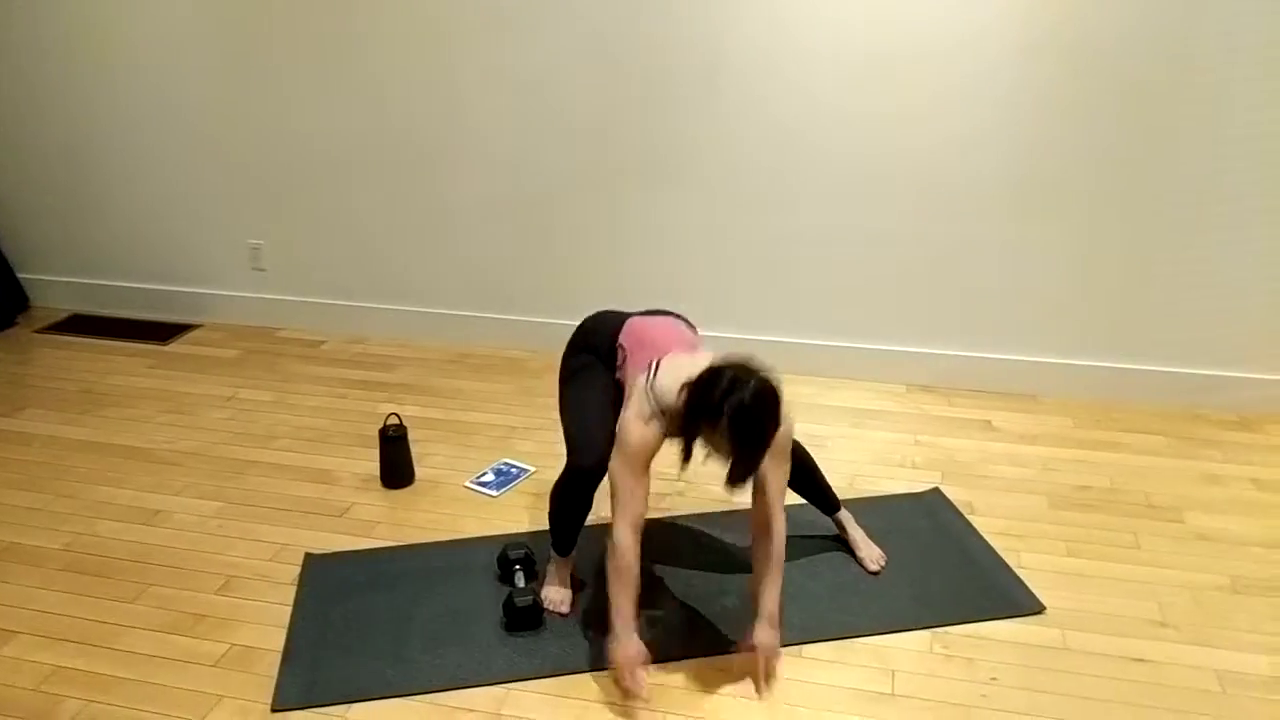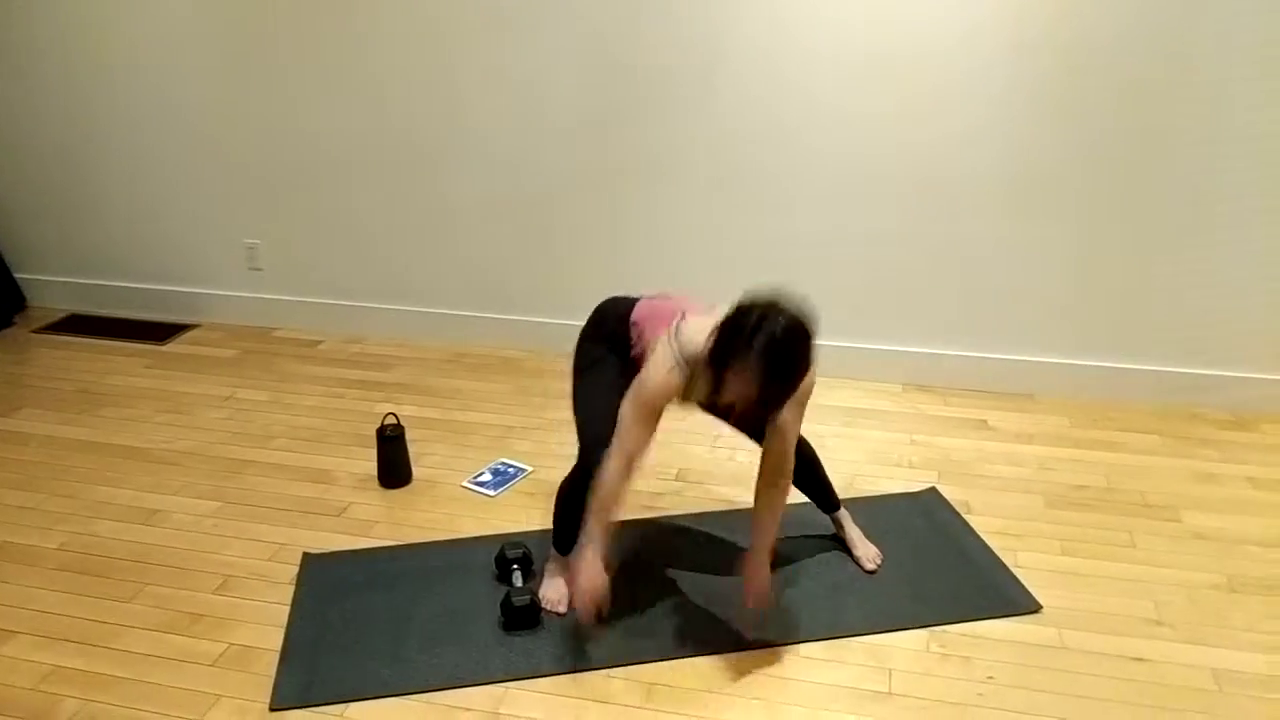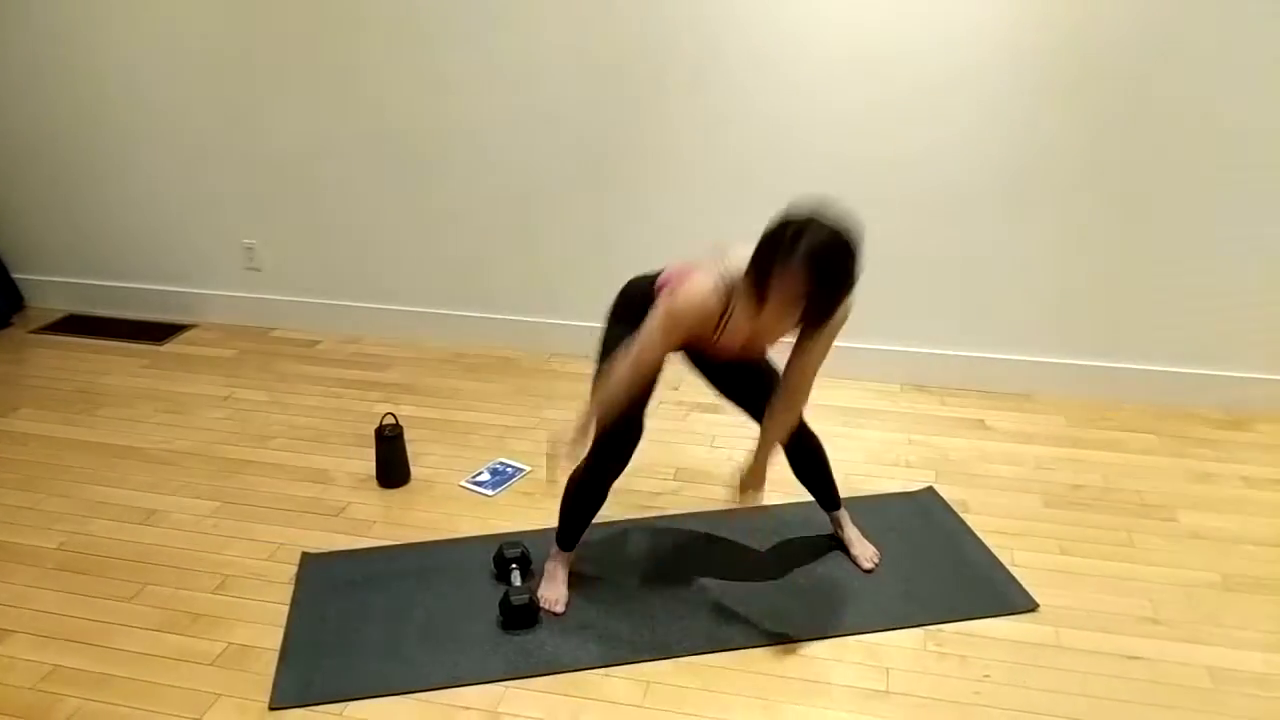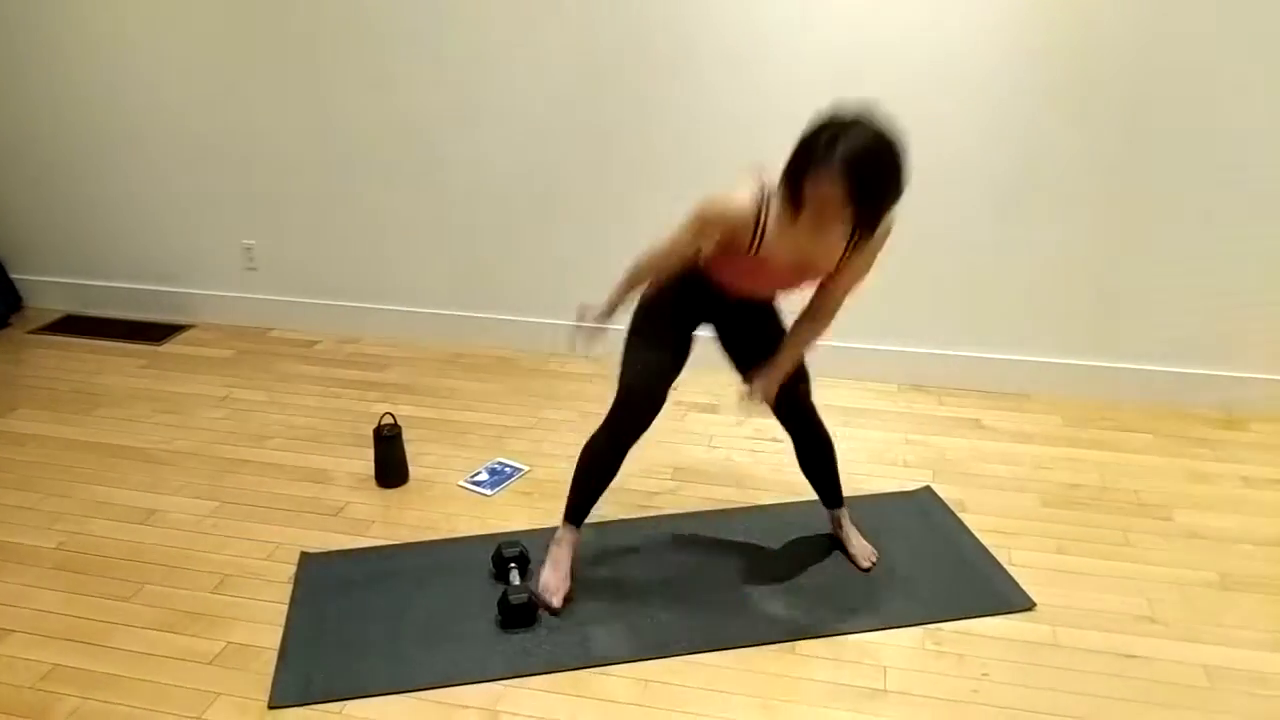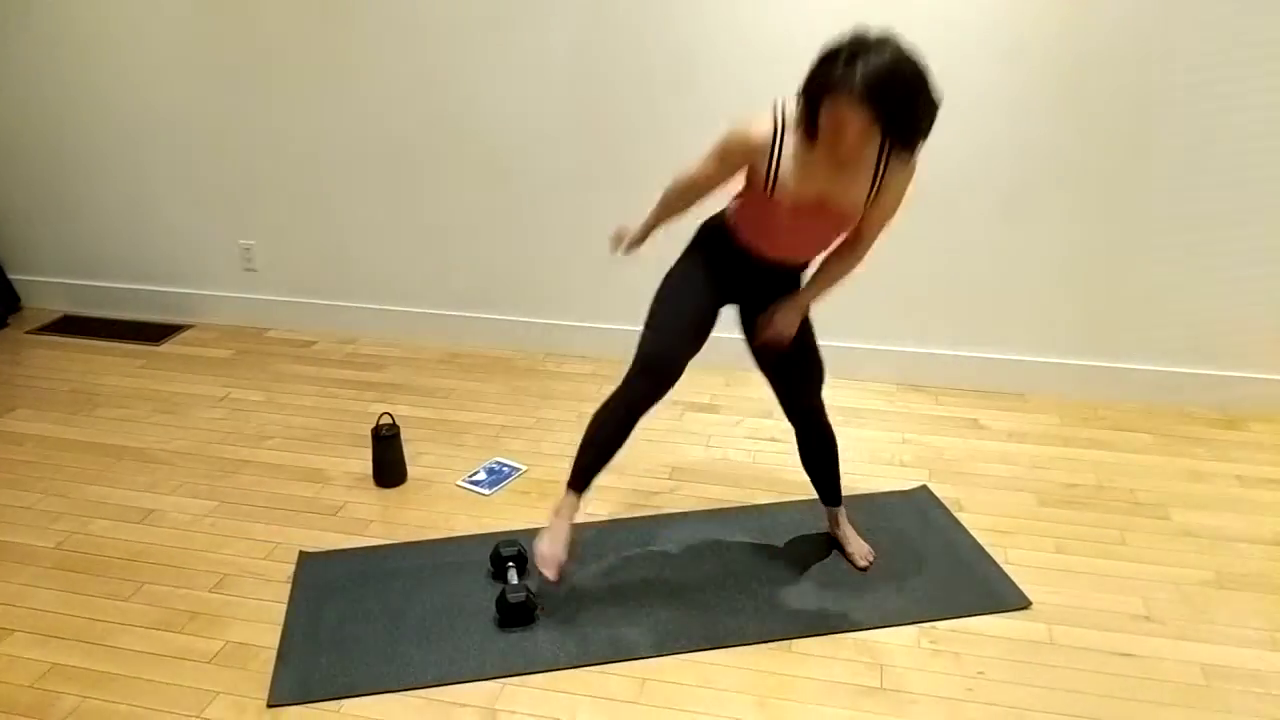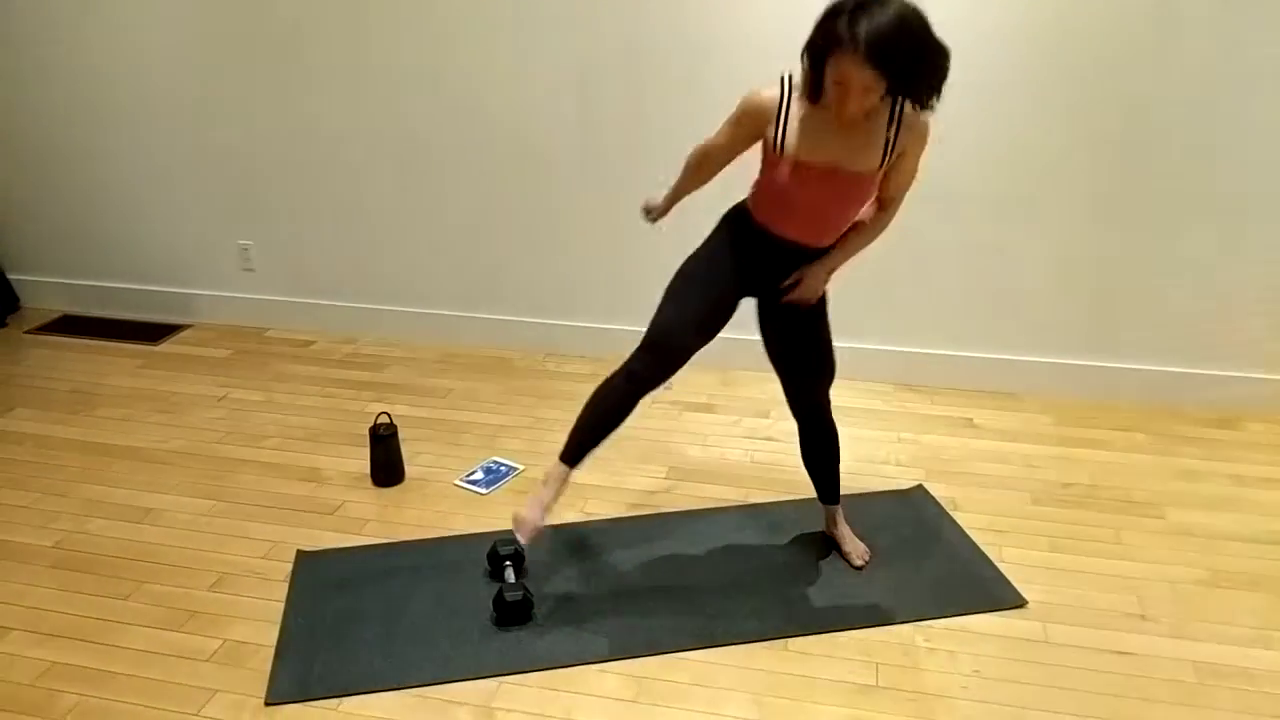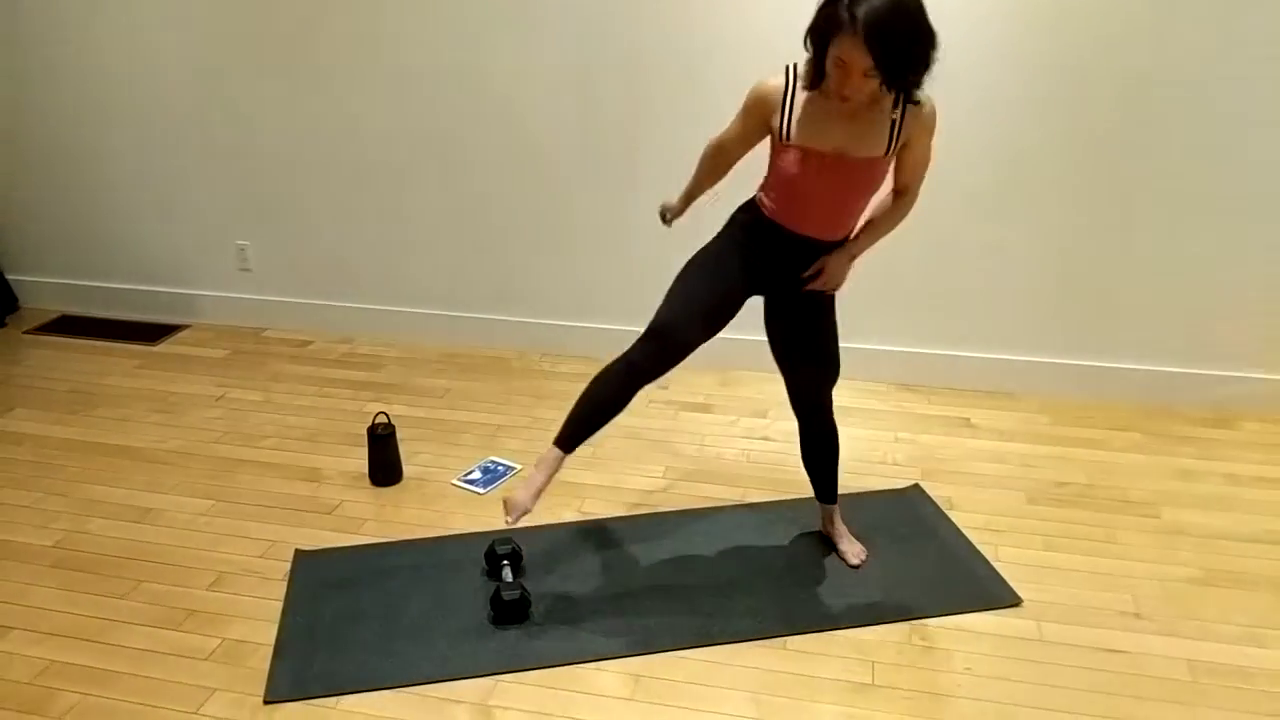
dt=0.1s
person 1, frame 1
left shoulder: (764, 416)
right shoulder: (645, 417)
left elbow: (771, 523)
right elbow: (625, 532)
left wrist: (766, 622)
right wrist: (624, 633)
right hip: (599, 346)
left knee: (781, 441)
right knee: (587, 465)
left ankle: (844, 521)
right ankle: (560, 562)
person 1, frame 2
left shoulder: (793, 371)
right shoulder: (670, 364)
left elbow: (778, 466)
right elbow: (617, 463)
left wrist: (760, 557)
right wrist: (590, 555)
right hip: (615, 331)
left knee: (787, 444)
right knee: (593, 459)
left ankle: (841, 522)
right ankle: (559, 559)
person 1, frame 3
left shoulder: (830, 305)
right shoulder: (705, 295)
left elbow: (795, 390)
right elbow: (633, 363)
left wrist: (760, 460)
right wrist: (589, 421)
left hip: (718, 344)
right hip: (645, 310)
left knee: (793, 431)
right knee: (615, 448)
left ankle: (840, 521)
right ankle: (560, 558)
person 1, frame 4
left shoulder: (870, 230)
right shoulder: (743, 208)
left elbow: (827, 302)
right elbow: (665, 256)
left wrist: (779, 368)
right wrist: (609, 307)
left hip: (752, 306)
right hip: (688, 291)
left knee: (799, 413)
right knee: (630, 417)
left ankle: (839, 519)
right ankle: (565, 540)
person 1, frame 5
left shoulder: (895, 165)
right shoulder: (762, 138)
left elbow: (858, 242)
right elbow: (693, 182)
left wrist: (800, 302)
right wrist: (641, 230)
left hip: (779, 282)
right hip: (715, 260)
left knee: (804, 405)
right knee: (646, 381)
left ankle: (837, 519)
right ankle: (567, 507)
person 1, frame 6
left shoulder: (908, 126)
right shoulder: (771, 104)
left elbow: (883, 207)
right elbow: (712, 153)
left wrist: (826, 264)
right wrist: (667, 200)
left hip: (802, 269)
right hip: (738, 245)
left knee: (811, 404)
right knee: (651, 362)
left ankle: (833, 518)
right ankle: (555, 480)
person 1, frame 7
left shoulder: (915, 115)
right shoulder: (778, 94)
left elbow: (904, 196)
right elbow: (724, 150)
left wrist: (848, 254)
right wrist: (682, 202)
left hip: (810, 269)
right hip: (747, 244)
left knee: (814, 401)
right knee: (653, 352)
left ankle: (830, 518)
right ankle: (547, 465)
